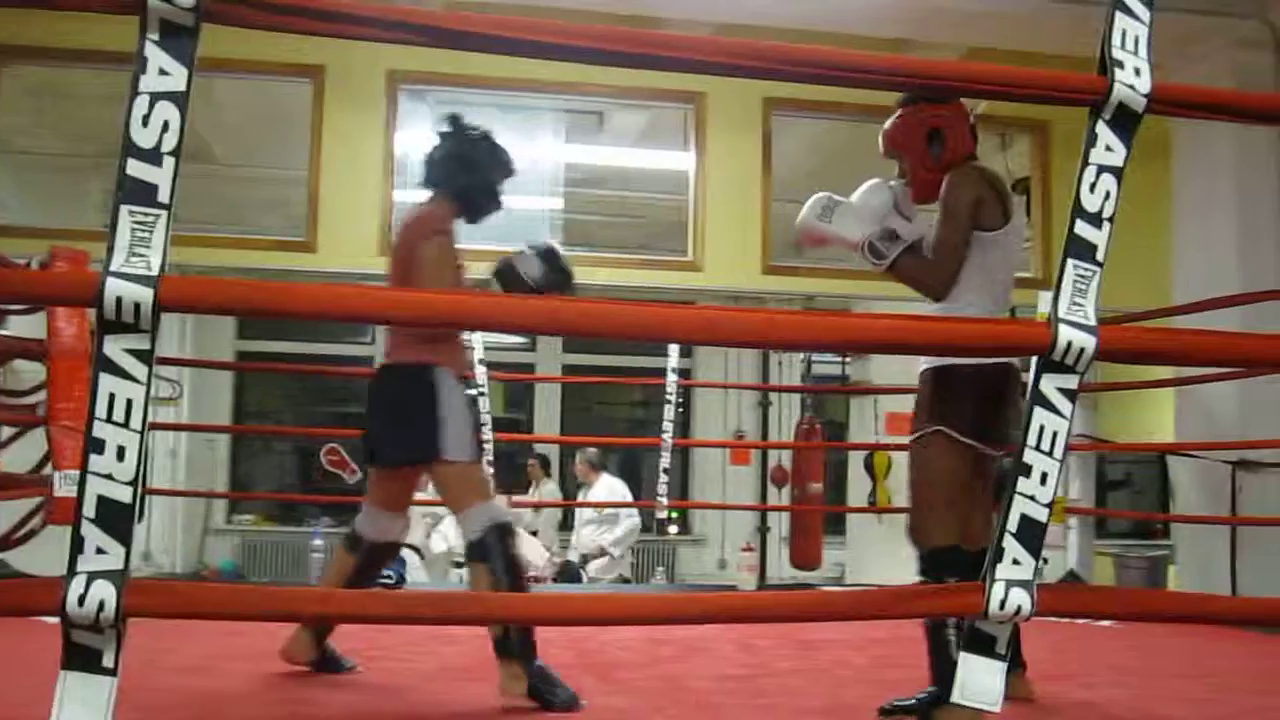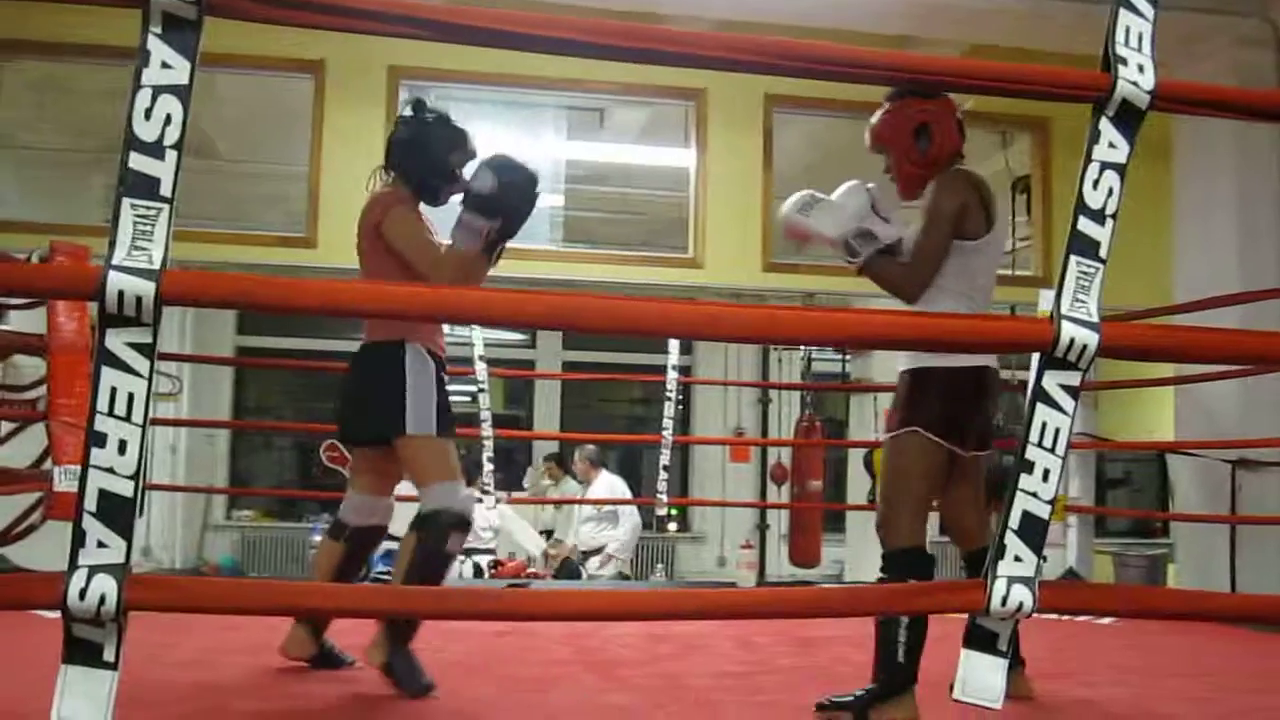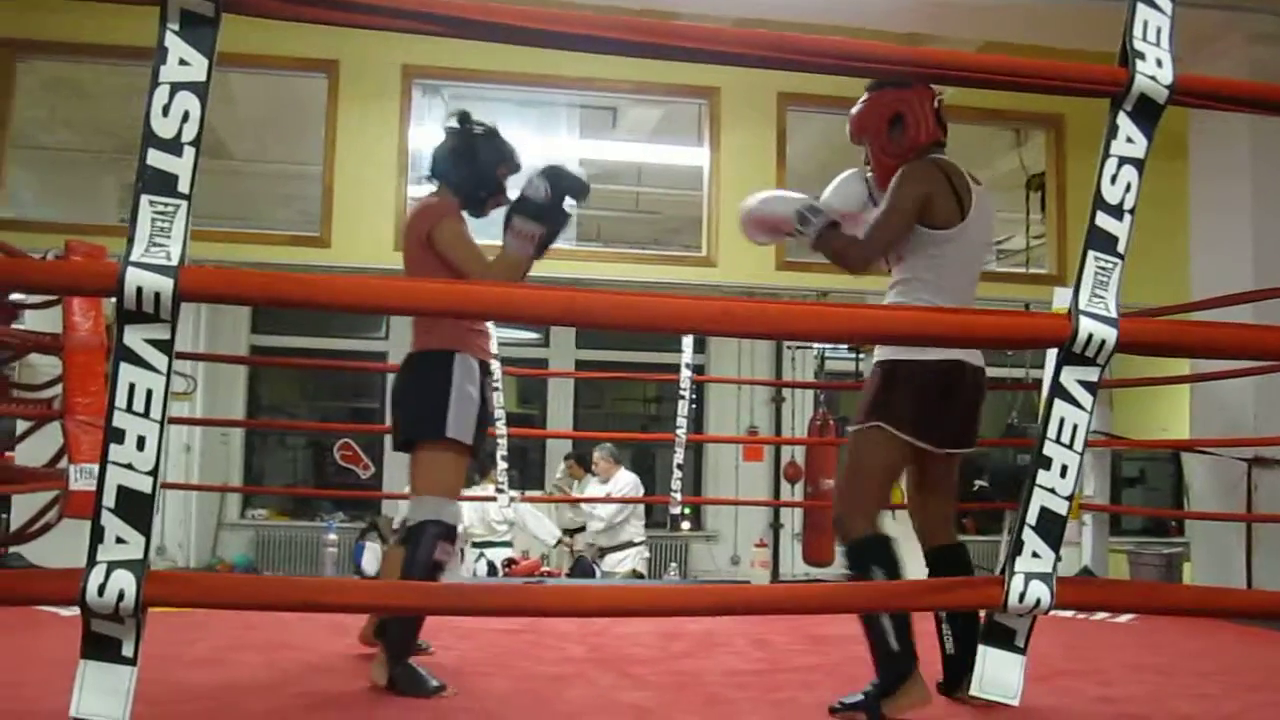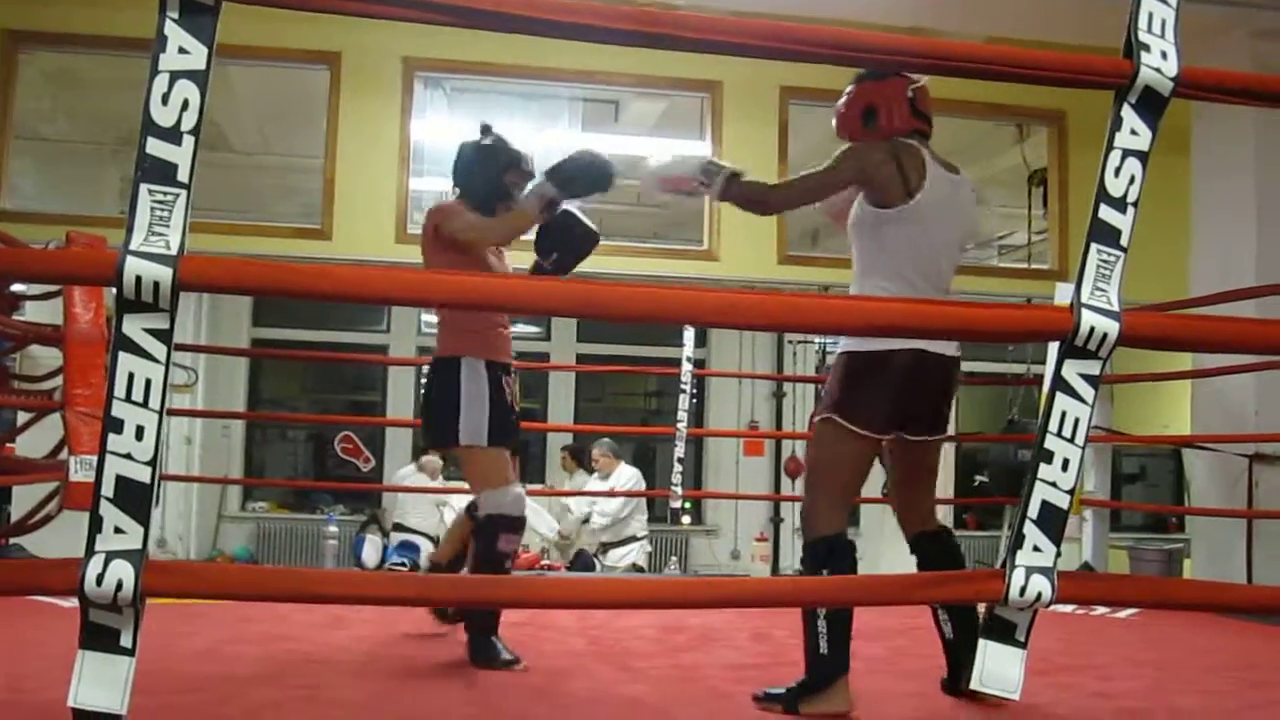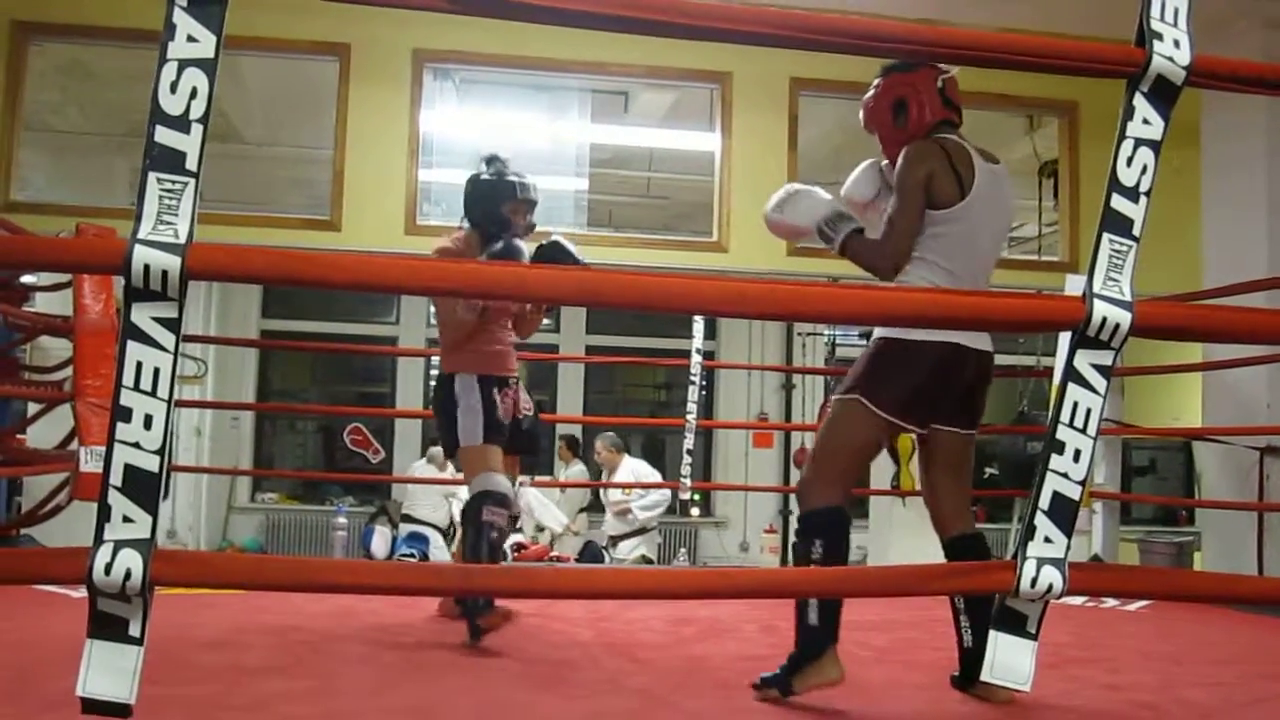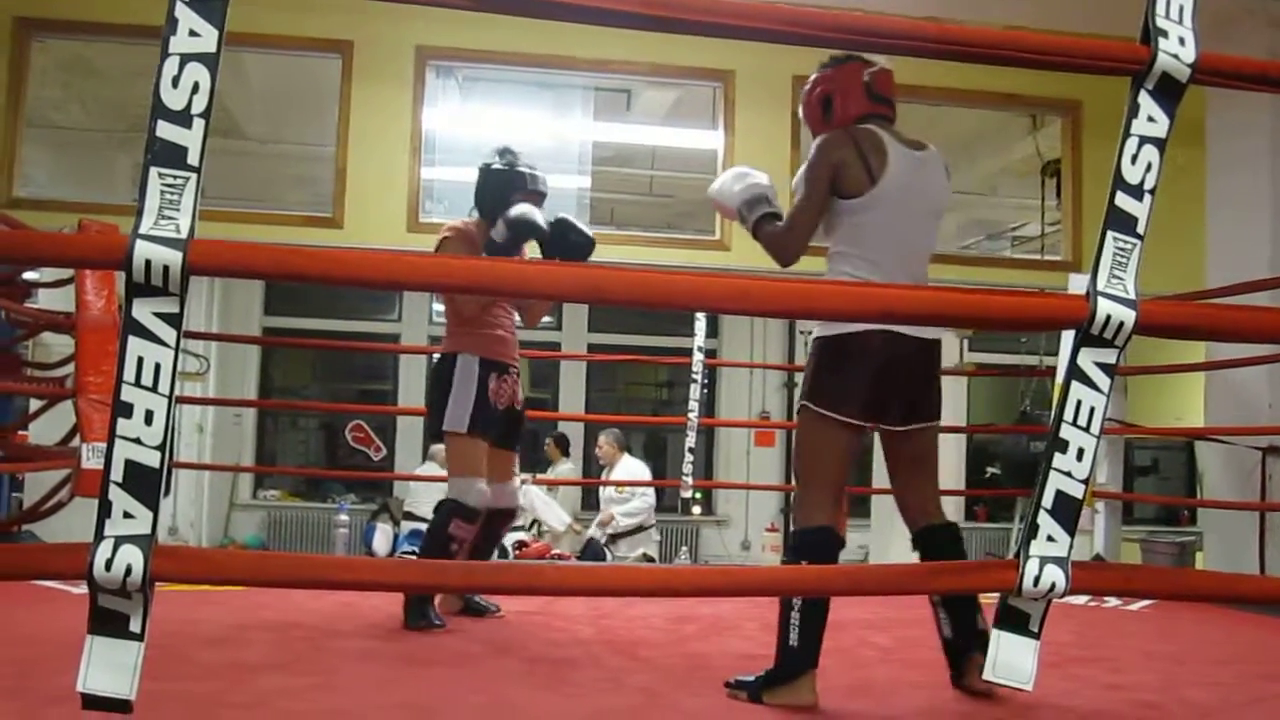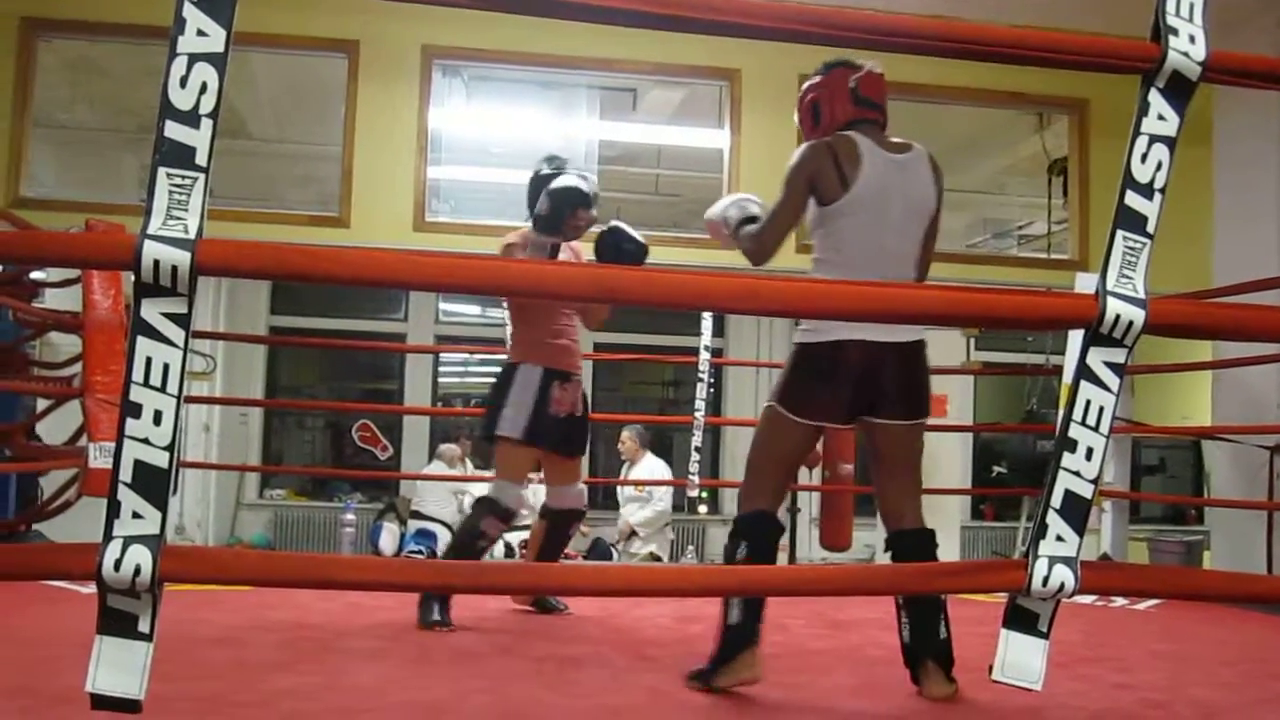
dt=0.4s
person 1, frame 1
left shoulder: (966, 181)
right shoulder: (994, 199)
left elbow: (937, 284)
left wrist: (866, 235)
right wrist: (904, 232)
left hip: (963, 371)
right hip: (988, 372)
left knee: (934, 528)
right knee: (972, 529)
person 1, frame 2
left shoulder: (953, 185)
right shoulder: (968, 196)
left elbow: (913, 286)
left wrist: (847, 236)
right wrist: (880, 233)
left hip: (942, 374)
right hip: (967, 375)
left knee: (900, 528)
right knee: (970, 529)
right ankle: (1005, 666)
person 1, frame 3
left shoulder: (921, 174)
right shoulder: (973, 191)
left elbow: (863, 258)
left wrist: (803, 217)
right wrist: (868, 217)
left hip: (915, 366)
right hip: (960, 369)
left knee: (854, 517)
right knee: (938, 527)
person 1, frame 4
left shoulder: (883, 157)
right shoulder: (962, 187)
left elbow: (772, 199)
left wrist: (703, 174)
left hip: (878, 354)
right hip: (935, 358)
left knee: (824, 514)
right knee: (918, 514)
right ankle: (968, 663)
person 1, frame 5
left shoulder: (925, 155)
right shoulder: (996, 173)
left elbow: (888, 263)
left wrist: (828, 222)
right wrist: (886, 208)
left hip: (914, 344)
right hip: (969, 352)
left knee: (821, 485)
right knee: (954, 513)
left ankle: (815, 652)
right ankle: (985, 665)
person 1, frame 6
left shoulder: (840, 147)
right shoulder: (933, 162)
left elbow: (788, 249)
left wrist: (750, 204)
left hip: (852, 338)
right hip: (918, 343)
left knee: (816, 506)
right knee: (924, 506)
left ankle: (795, 672)
right ankle: (972, 654)
person 1, frame 7
left shoulder: (822, 155)
right shoulder: (925, 164)
left elbow: (762, 251)
right elbow: (917, 270)
left wrist: (737, 220)
left hip: (830, 346)
right hip: (901, 350)
left knee: (760, 493)
right knee: (903, 509)
left ankle: (738, 649)
right ankle: (932, 662)
person 2, frame 1
left shoulder: (421, 222)
right shoulder: (434, 226)
right elbow: (436, 317)
left wrist: (508, 290)
right wrist: (508, 293)
left hip: (400, 383)
right hip: (426, 384)
left knee: (379, 523)
right knee: (487, 521)
left ankle: (308, 637)
right ankle: (520, 667)
person 2, frame 2
left shoulder: (406, 214)
right shoulder: (390, 204)
left elbow: (459, 289)
right elbow: (444, 277)
left wrist: (496, 231)
right wrist: (478, 212)
left hip: (391, 365)
right hip: (401, 362)
left knee: (364, 511)
right knee: (446, 505)
left ankle: (307, 631)
right ankle: (392, 638)
person 2, frame 3
left shoulder: (438, 217)
right shoulder: (438, 211)
right elbow: (489, 282)
left wrist: (532, 238)
right wrist: (530, 220)
left hip: (439, 370)
right hip: (448, 368)
left knee: (427, 510)
right knee: (436, 515)
left ankle: (387, 624)
right ankle: (394, 654)
person 2, frame 4
left shoulder: (486, 242)
right shoulder: (446, 217)
left elbow: (507, 306)
right elbow: (500, 232)
left wrist: (554, 262)
right wrist: (555, 186)
left hip: (489, 374)
right hip: (467, 373)
left knee: (492, 501)
right knee: (505, 506)
right ankle: (483, 635)
person 2, frame 5
left shoulder: (508, 255)
right shoulder: (451, 255)
right elbow: (450, 334)
left hip: (507, 386)
right hip: (467, 385)
left knee: (499, 498)
right knee: (492, 492)
left ankle: (463, 594)
right ankle: (479, 605)
person 2, frame 6
left shoulder: (515, 248)
right shoulder: (458, 237)
left elbow: (532, 315)
right elbow: (467, 306)
left wrist: (560, 264)
right wrist: (496, 251)
left hip: (503, 375)
right hip: (467, 370)
left knee: (502, 500)
right knee: (469, 494)
right ankle: (419, 597)
person 2, frame 7
left shoulder: (575, 253)
right shoulder: (520, 245)
left elbow: (595, 318)
right elbow: (519, 292)
left wrist: (615, 272)
right wrist: (545, 235)
left hip: (567, 384)
right hip: (531, 378)
left knee: (569, 500)
right knee: (506, 495)
right ankle: (437, 591)
